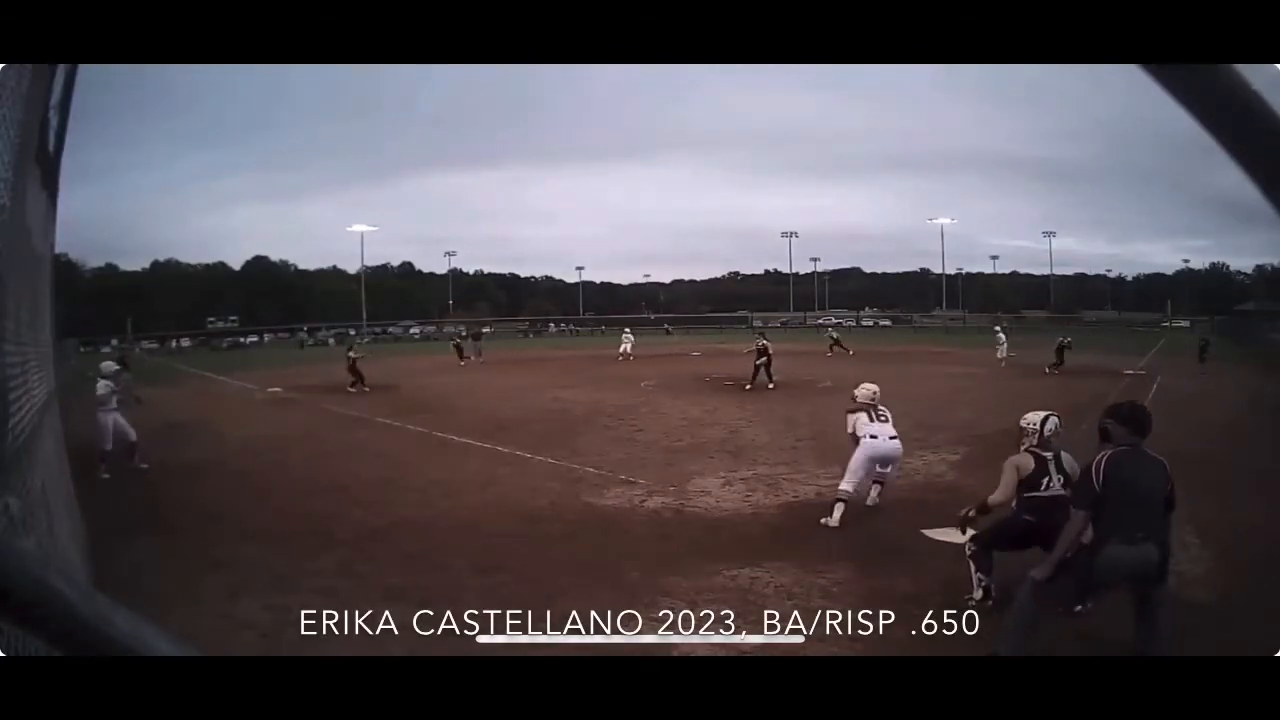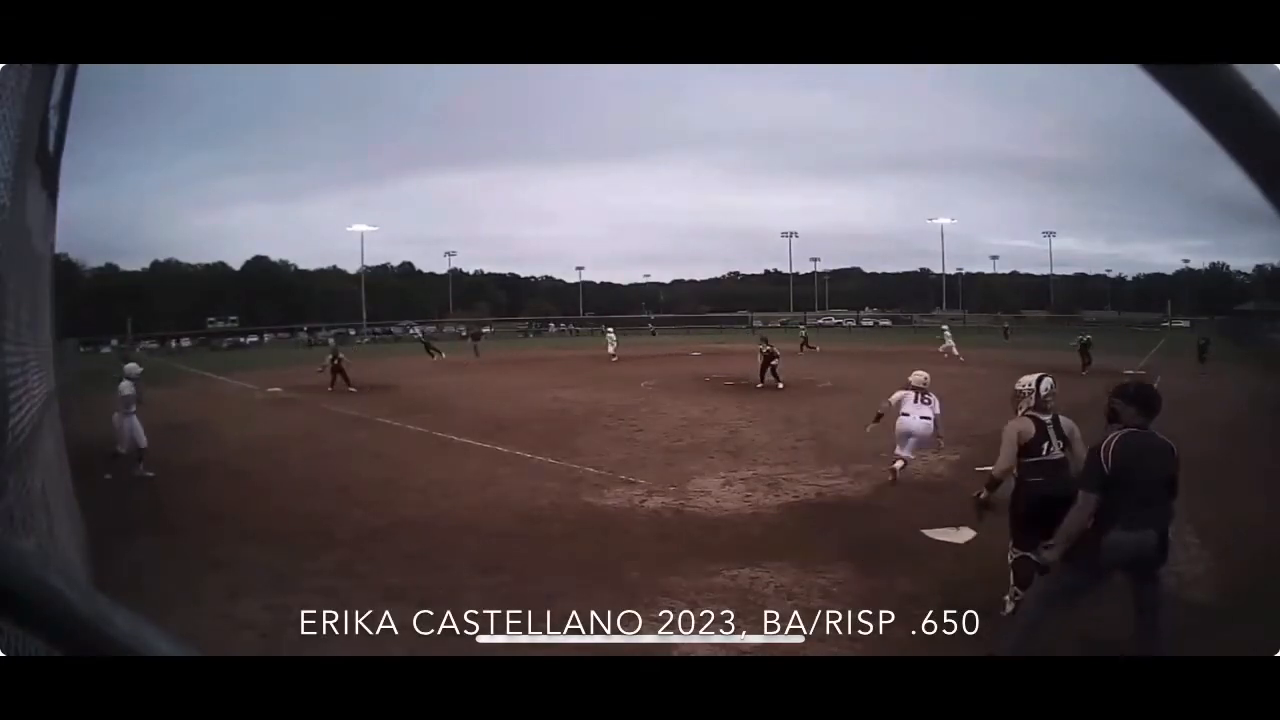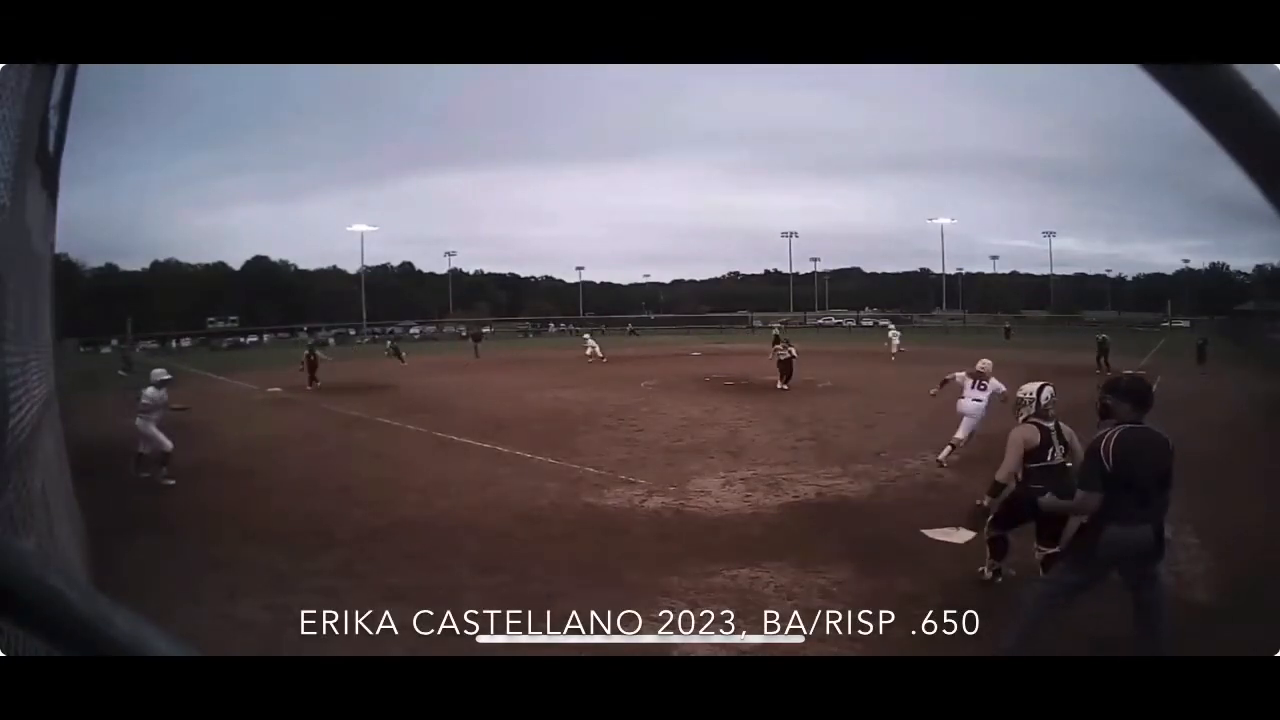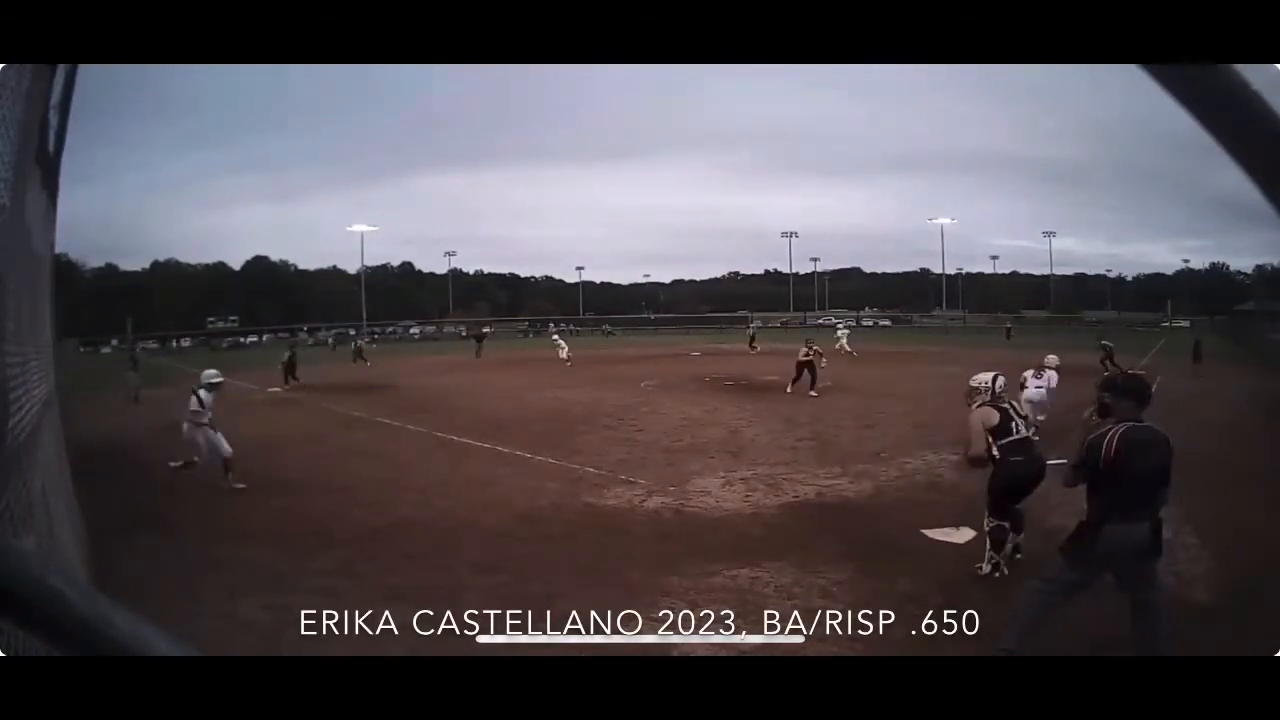
dt=0.4s
person 1, frame 1
left shoulder: (1102, 464)
right shoulder: (1161, 467)
left elbow: (1078, 522)
right elbow: (1167, 519)
left wrist: (1048, 566)
left hip: (1109, 555)
right hip: (1151, 555)
left knee: (1035, 589)
right knee: (1149, 606)
left ankle: (1008, 651)
person 1, frame 2
left shoulder: (1108, 447)
right shoulder: (1168, 450)
left elbow: (1087, 506)
right elbow: (1169, 505)
left wrist: (1058, 549)
left hip: (1108, 540)
right hip: (1150, 541)
left knee: (1048, 594)
right knee: (1149, 599)
left ankle: (1010, 650)
person 1, frame 3
left shoulder: (1105, 443)
right shoulder: (1162, 444)
left elbow: (1090, 504)
right elbow: (1165, 496)
left wrist: (1056, 505)
left hip: (1106, 536)
right hip: (1147, 536)
left knee: (1049, 592)
right knee: (1148, 598)
left ankle: (1011, 649)
person 1, frame 4
left shoulder: (1104, 439)
right shoulder: (1162, 442)
left elbow: (1071, 480)
right elbow: (1162, 495)
left wrist: (1089, 435)
left hip: (1103, 534)
right hip: (1145, 534)
left knee: (1051, 590)
right knee: (1146, 599)
left ankle: (1010, 648)
person 2, frame 1
left shoulder: (1017, 462)
right shoulder: (1065, 459)
left elbow: (1002, 497)
left wrist: (974, 513)
left hip: (1026, 524)
right hip: (1060, 525)
left knee: (977, 545)
left ankle: (983, 595)
person 2, frame 2
left shoulder: (1017, 426)
right shoulder: (1065, 424)
left elbow: (1004, 466)
right elbow: (1080, 461)
left wrist: (986, 492)
left hip: (1031, 491)
right hip: (1063, 490)
left knee: (1023, 549)
right knee: (1046, 543)
left ankle: (1015, 603)
person 2, frame 3
left shoulder: (1021, 432)
right shoulder: (1063, 429)
left elbow: (1008, 470)
right elbow: (1082, 461)
left wrist: (989, 499)
left hip: (1031, 494)
right hip: (1062, 494)
left knee: (996, 528)
right knee: (1049, 545)
left ankle: (993, 572)
person 2, frame 4
left shoulder: (978, 414)
right shoulder: (1014, 407)
left elbow: (977, 451)
left wrist: (973, 458)
left hip: (1011, 469)
right hip: (1036, 464)
left knee: (997, 517)
right knee: (1010, 507)
left ankle: (992, 566)
right ankle: (1013, 549)
